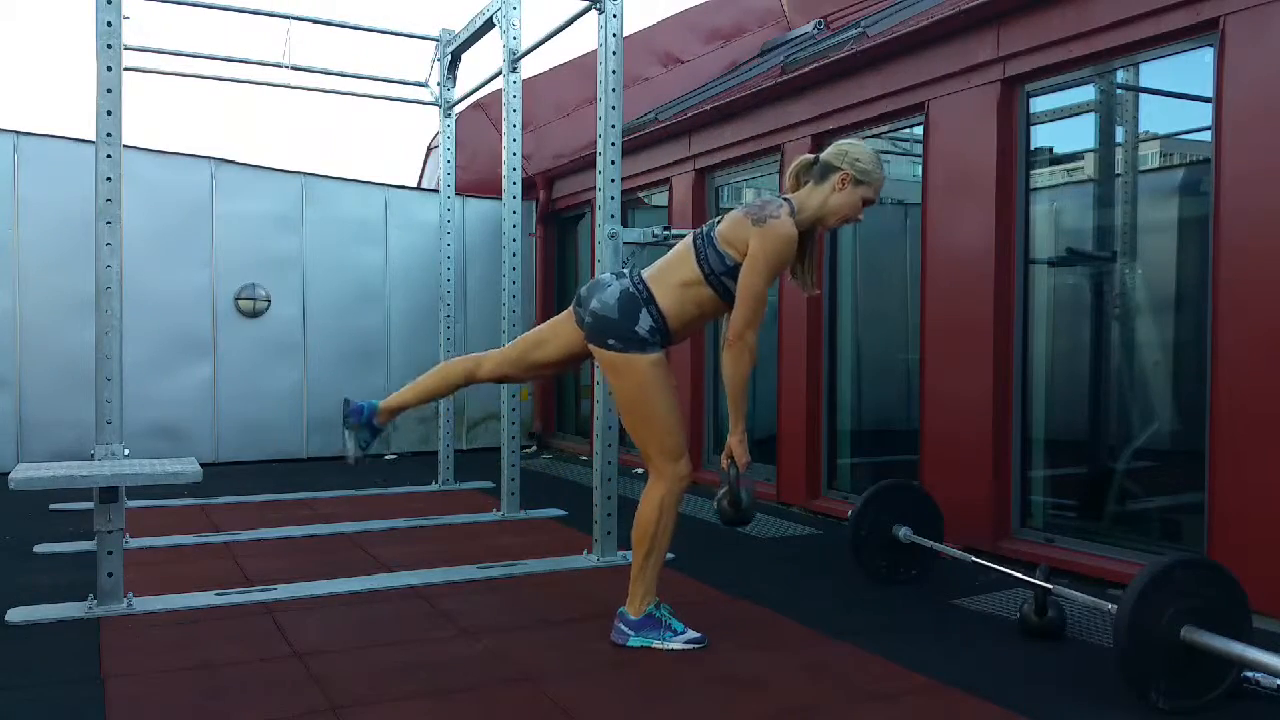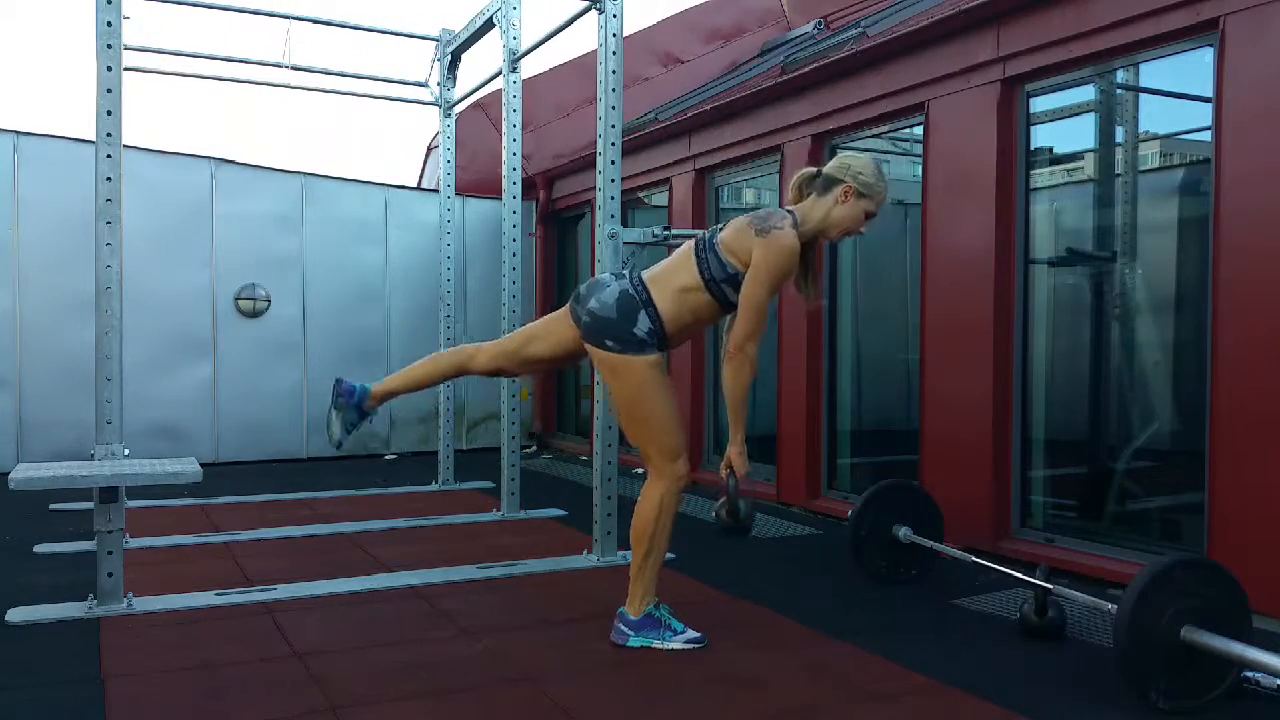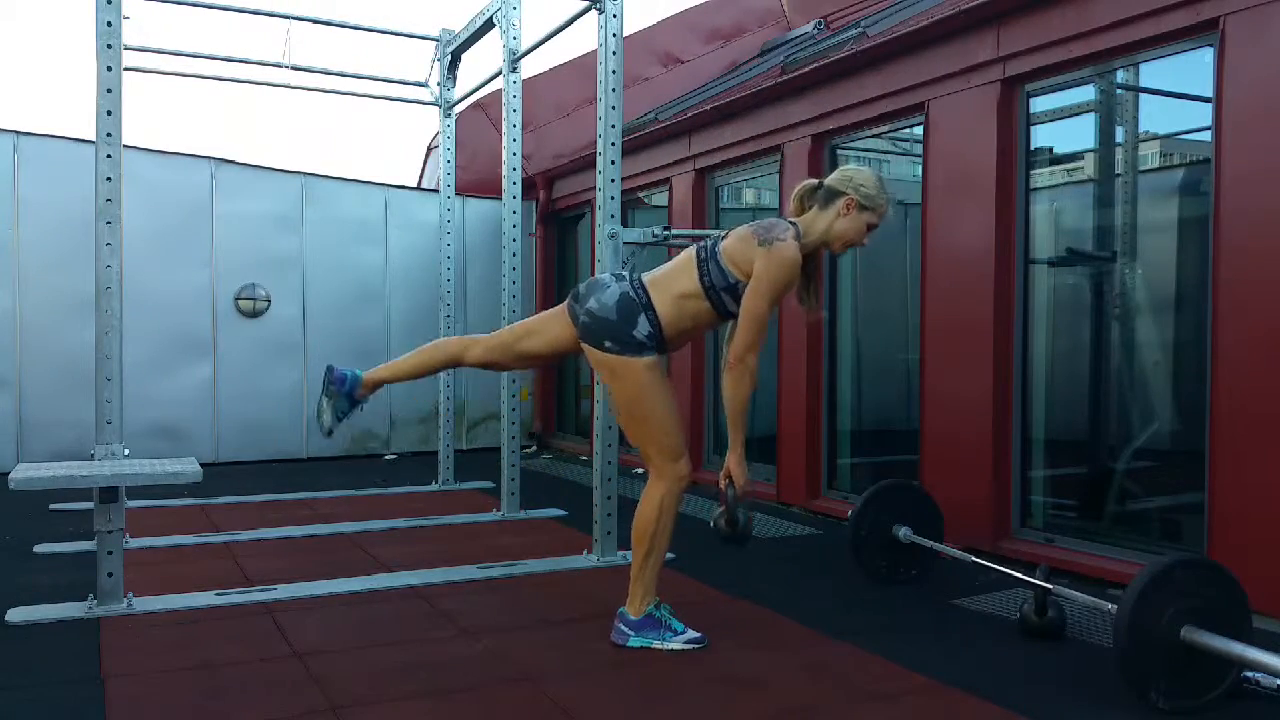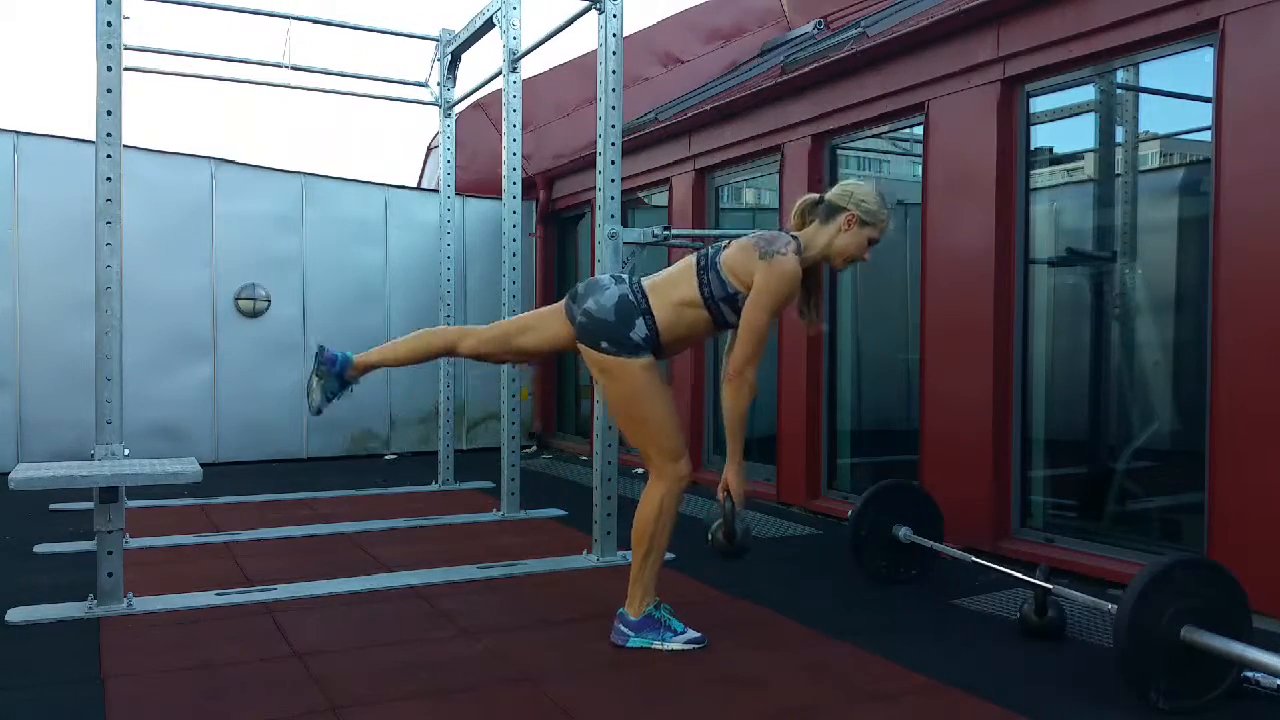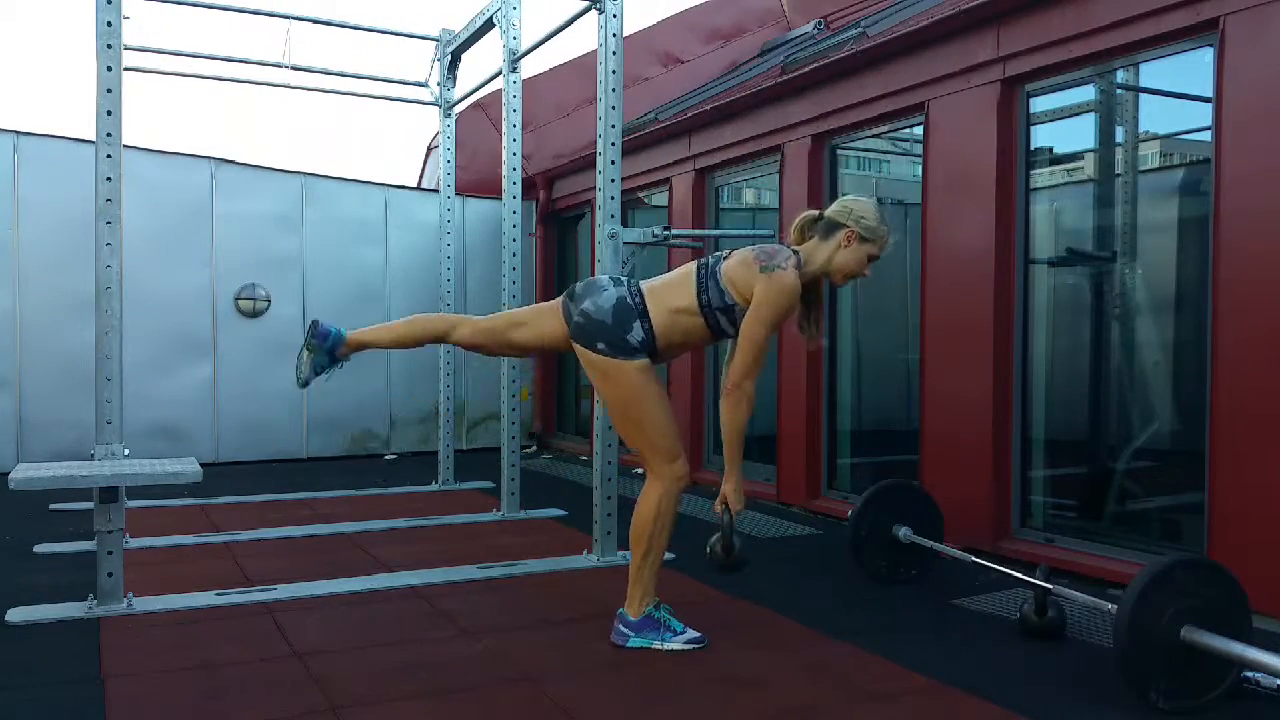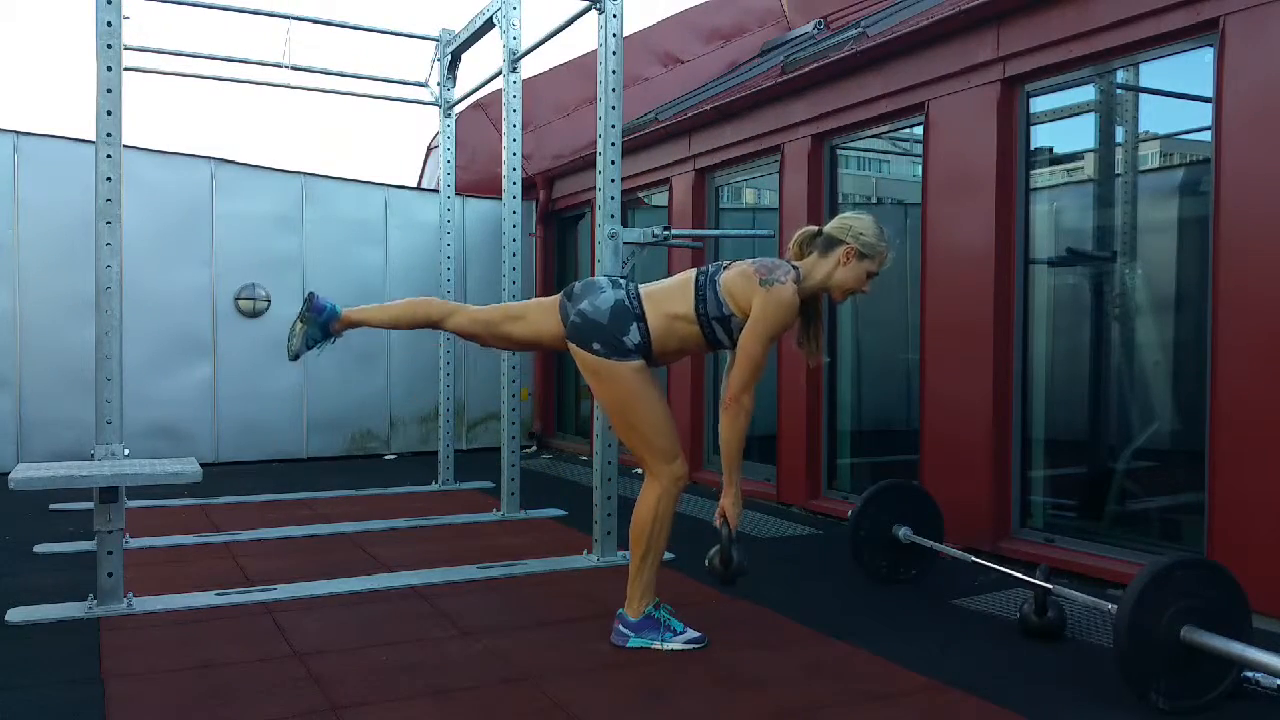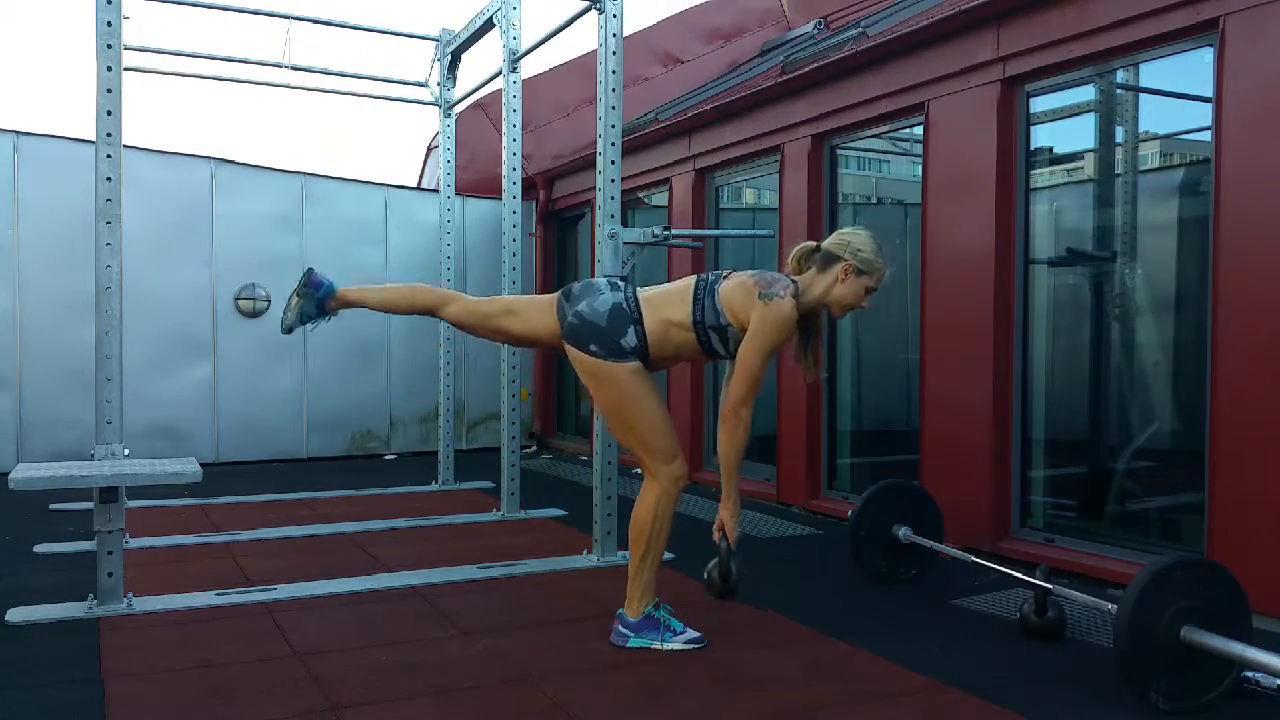
dt=0.1s
person 1, frame 1
left shoulder: (776, 218)
right shoulder: (780, 228)
left elbow: (735, 330)
right elbow: (738, 339)
left wrist: (734, 425)
right wrist: (738, 430)
left hip: (612, 301)
right hip: (629, 322)
left knee: (492, 366)
right knee: (671, 470)
left ankle: (377, 412)
right ankle: (637, 616)
person 1, frame 2
left shoulder: (778, 228)
right shoulder: (782, 239)
left elbow: (736, 341)
right elbow: (739, 350)
left wrist: (734, 437)
right wrist: (737, 442)
left hip: (609, 301)
right hip: (626, 323)
left knee: (486, 358)
right knee: (670, 470)
left ankle: (365, 396)
right ankle: (637, 615)
person 1, frame 3
left shoulder: (780, 241)
right shoulder: (785, 251)
left elbow: (735, 354)
right elbow: (740, 361)
left wrist: (733, 442)
right wrist: (736, 451)
left hip: (606, 301)
right hip: (623, 324)
left knee: (476, 350)
right knee: (671, 470)
left ankle: (356, 382)
right ankle: (637, 616)
person 1, frame 4
left shoulder: (781, 251)
right shoulder: (785, 265)
left elbow: (734, 365)
right elbow: (740, 373)
left wrist: (732, 455)
right wrist: (734, 462)
left hip: (604, 302)
right hip: (620, 325)
left knee: (470, 340)
right knee: (671, 471)
left ankle: (346, 365)
right ankle: (637, 616)
person 1, frame 5
left shoulder: (782, 267)
right shoulder: (784, 278)
left elbow: (734, 380)
right elbow: (738, 386)
left wrist: (730, 467)
right wrist: (733, 475)
left hip: (601, 304)
right hip: (614, 327)
left knee: (463, 329)
right knee: (669, 472)
left ankle: (336, 342)
right ankle: (636, 617)
person 1, frame 6
left shoulder: (780, 278)
right shoulder: (783, 292)
left elbow: (732, 393)
right elbow: (737, 398)
left wrist: (729, 479)
right wrist: (731, 488)
left hip: (599, 304)
right hip: (611, 329)
left knee: (458, 317)
right knee: (668, 472)
left ankle: (331, 318)
right ankle: (636, 616)
person 1, frame 7
left shoulder: (778, 296)
right shoulder: (780, 309)
left elbow: (734, 405)
right elbow: (735, 412)
left wrist: (729, 493)
right wrist: (730, 500)
left hip: (594, 305)
right hip: (606, 330)
left knee: (454, 306)
right knee: (667, 472)
left ankle: (328, 295)
right ankle: (636, 617)
